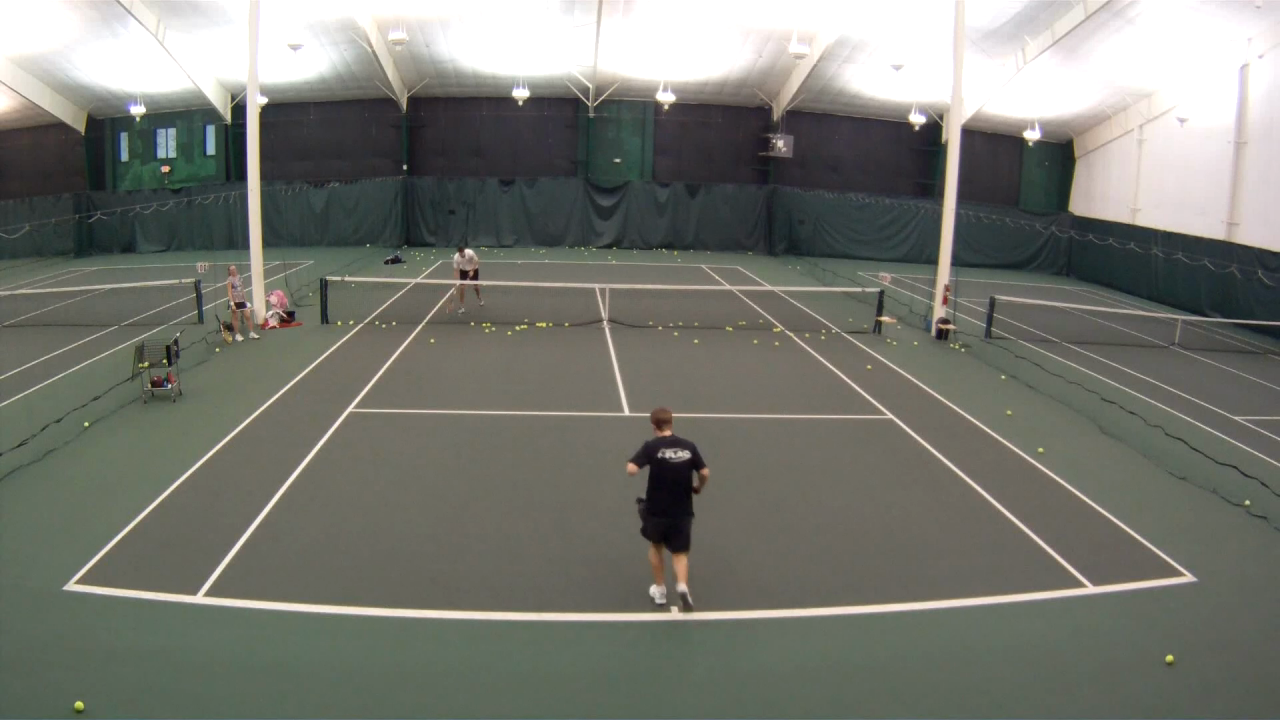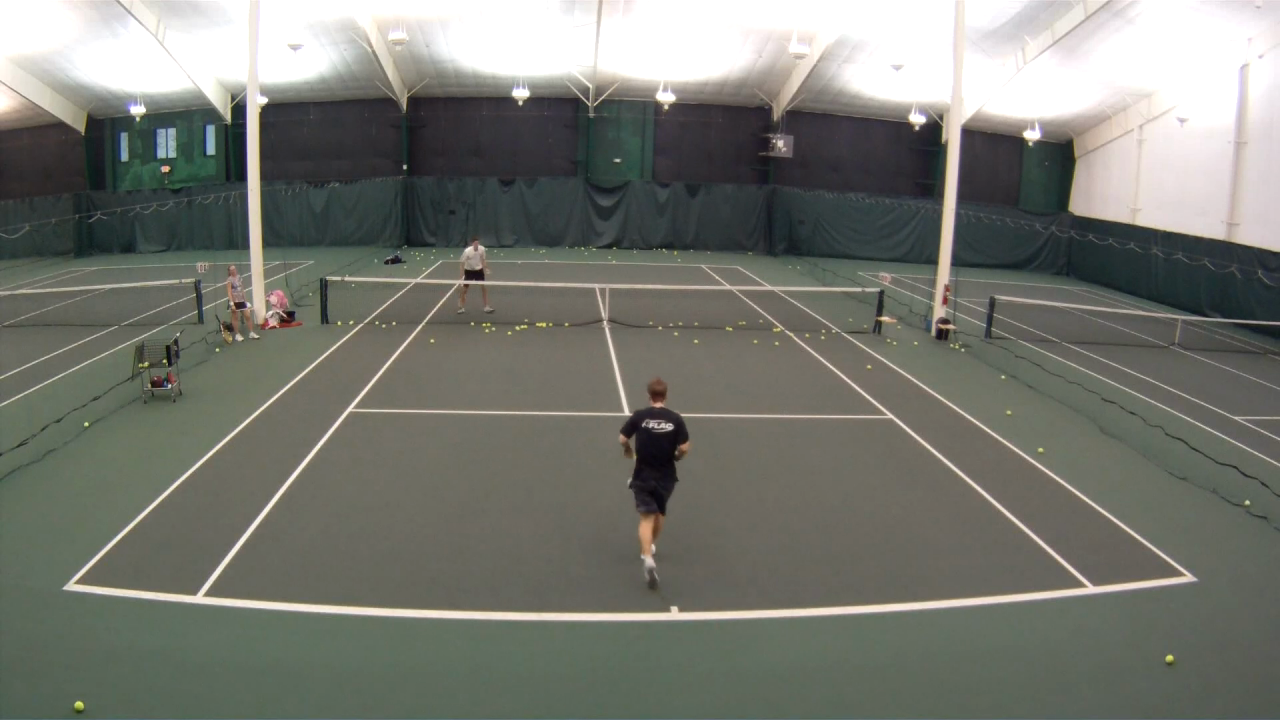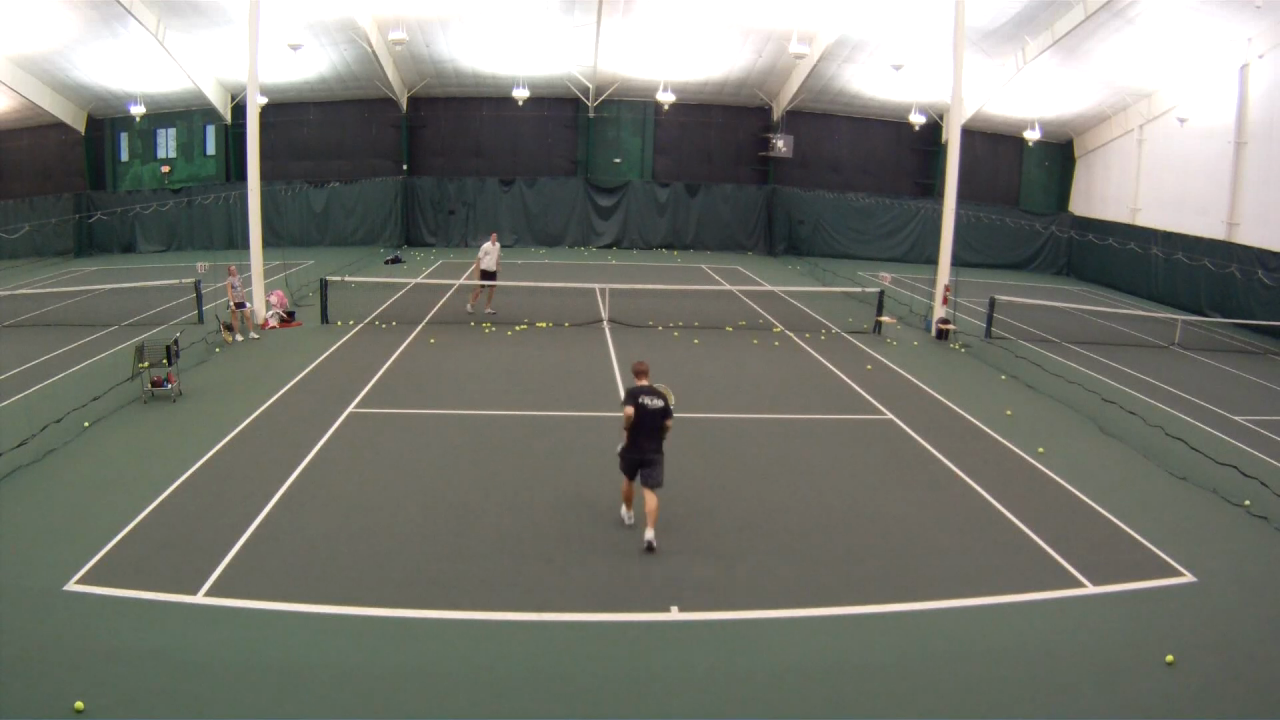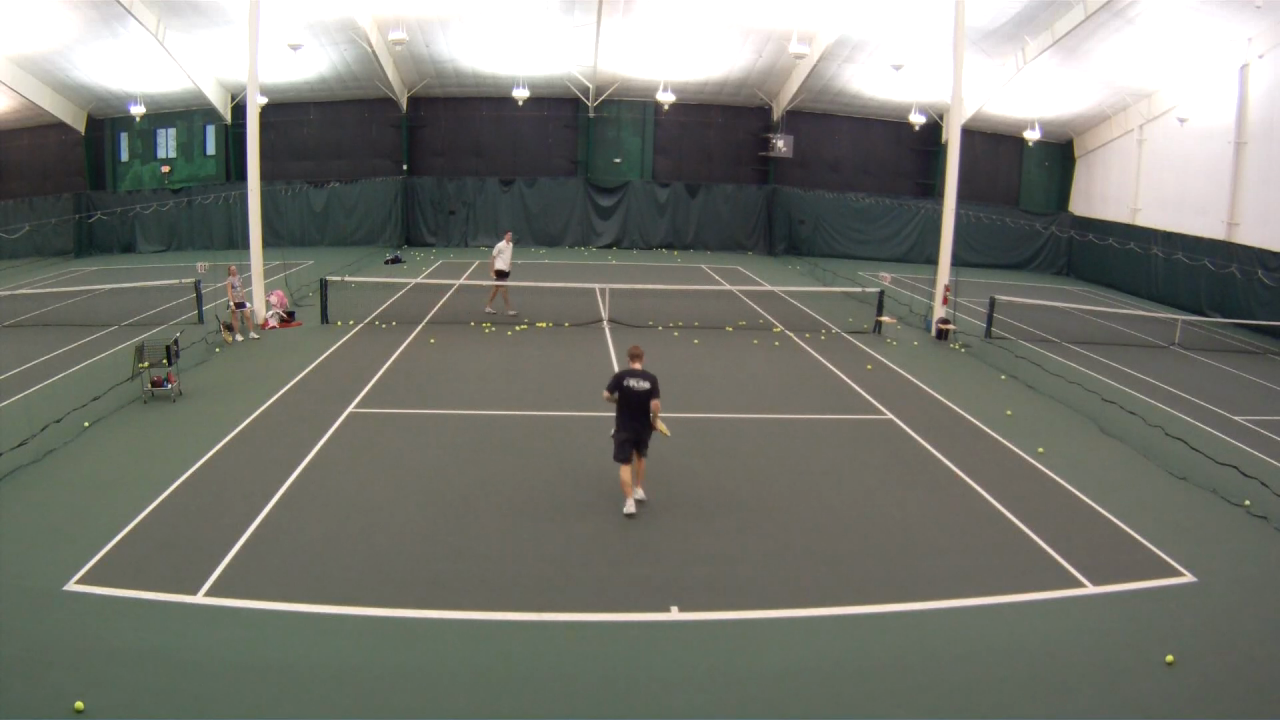
dt=0.3s
person 1, frame 1
left shoulder: (651, 446)
right shoulder: (689, 446)
left elbow: (631, 470)
right elbow: (705, 473)
left wrist: (638, 460)
right wrist: (698, 487)
left hip: (656, 510)
right hip: (682, 512)
left knee: (656, 546)
right knee: (680, 554)
left ankle: (660, 590)
right ankle: (683, 587)
person 1, frame 2
left shoulder: (639, 416)
right shoulder: (676, 419)
left elbow: (622, 439)
right elbow: (684, 448)
left wrist: (627, 449)
right wrist: (676, 456)
left hip: (643, 477)
right hip: (666, 477)
left knee: (646, 519)
right knee: (660, 512)
left ankle: (649, 559)
right ankle: (649, 548)
person 1, frame 3
left shoulder: (632, 392)
right shoulder: (661, 396)
left elbow: (628, 412)
right elbow: (668, 423)
left wrist: (628, 429)
left hip: (633, 448)
right hip: (654, 451)
left knee: (628, 479)
right knee: (650, 491)
left ankle: (627, 513)
right ankle: (649, 533)
person 1, frame 4
left shoulder: (621, 376)
right shoulder: (651, 378)
left elbow: (607, 395)
right elbow: (655, 404)
right wrist: (654, 421)
left hip: (624, 427)
right hip: (643, 428)
left knee: (625, 465)
right knee: (640, 456)
left ankle: (629, 502)
right ankle: (638, 490)
